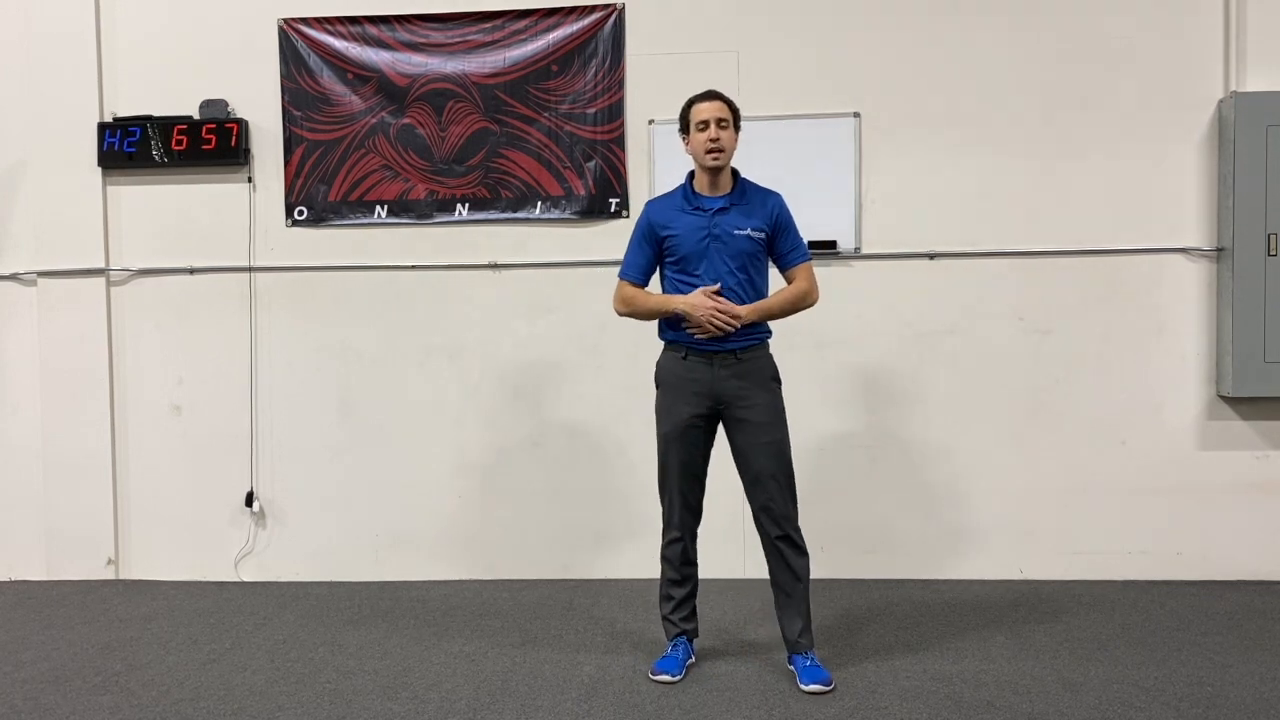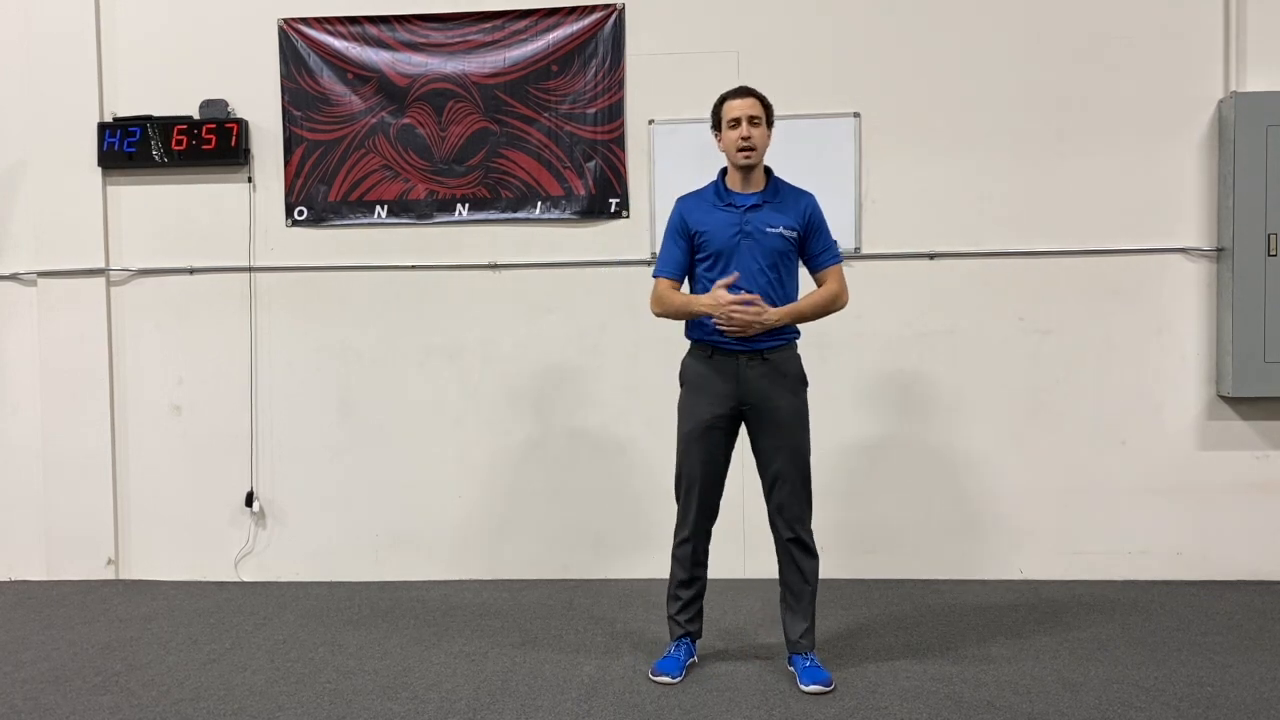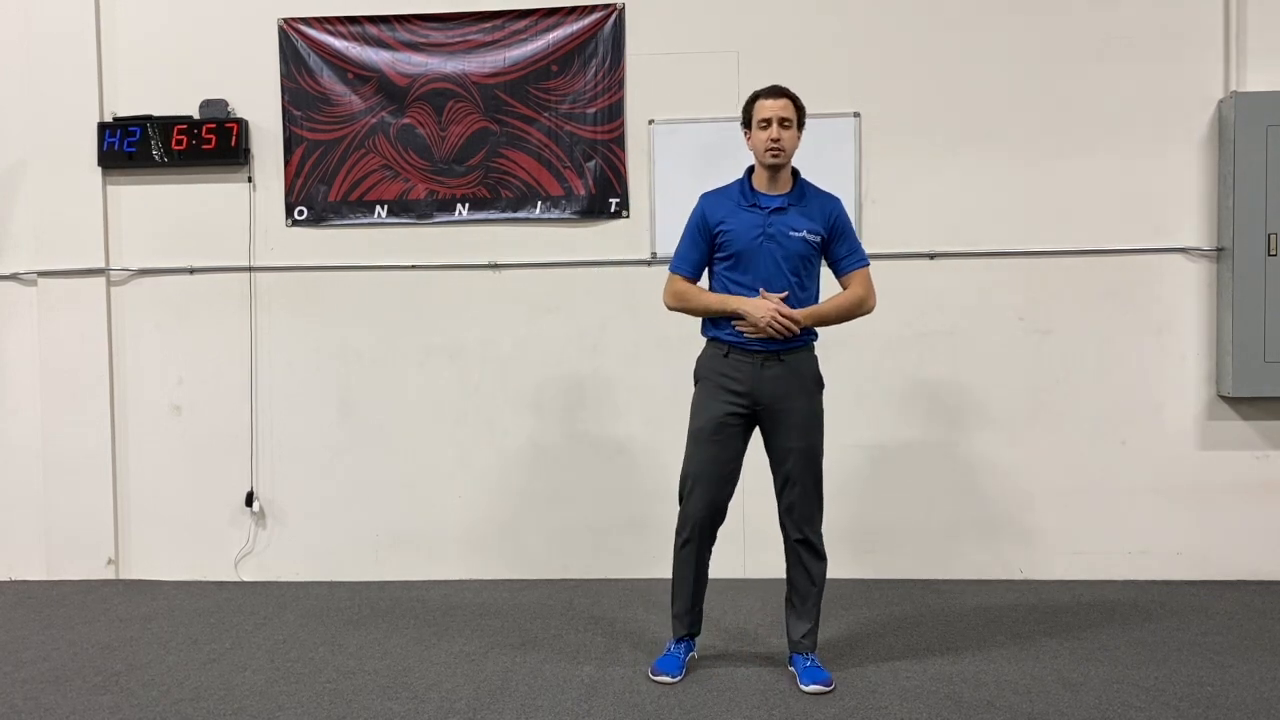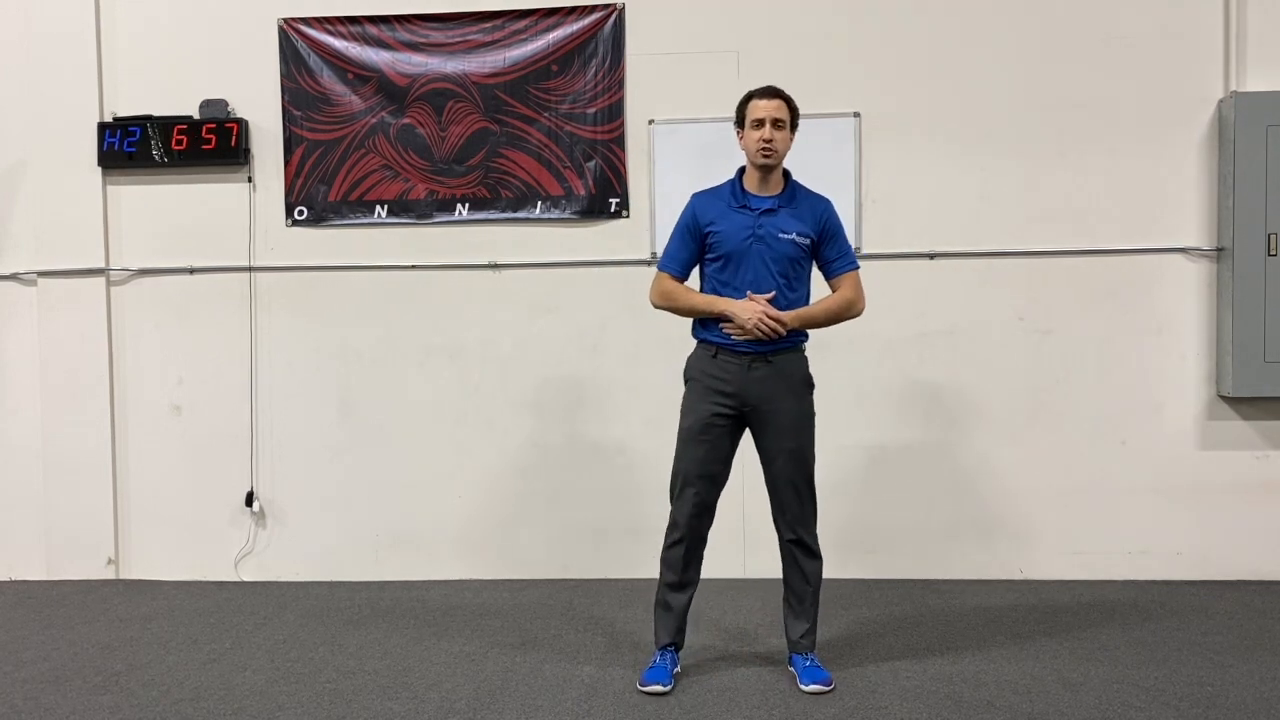
dt=0.3s
person 1, frame 1
left shoulder: (768, 206)
right shoulder: (658, 213)
left elbow: (806, 287)
right elbow: (625, 298)
left wrist: (746, 312)
right wrist: (684, 303)
left hip: (751, 368)
right hip: (683, 371)
left knee: (778, 512)
right knee: (679, 515)
left ankle: (800, 646)
right ankle: (680, 637)
person 1, frame 2
left shoulder: (800, 206)
right shoulder: (690, 209)
left elbow: (835, 291)
right elbow: (662, 299)
left wrist: (778, 315)
right wrist: (707, 302)
left hip: (777, 371)
right hip: (708, 371)
left knee: (792, 516)
right knee: (694, 513)
left ankle: (801, 647)
right ankle: (683, 637)
person 1, frame 3
left shoulder: (825, 209)
right shoulder: (714, 206)
left elbow: (862, 295)
right elbow: (675, 291)
left wrist: (799, 317)
right wrist: (742, 306)
left hip: (794, 372)
right hip: (724, 369)
left knee: (802, 518)
right knee: (698, 510)
left ankle: (802, 647)
right ankle: (683, 636)
person 1, frame 4
left shoulder: (816, 211)
right shoulder: (704, 207)
left elbow: (851, 298)
right elbow: (662, 291)
left wrist: (785, 318)
right wrist: (731, 306)
left hip: (784, 374)
right hip: (713, 371)
left knee: (796, 518)
right knee: (688, 515)
left ankle: (802, 648)
right ankle: (667, 647)
